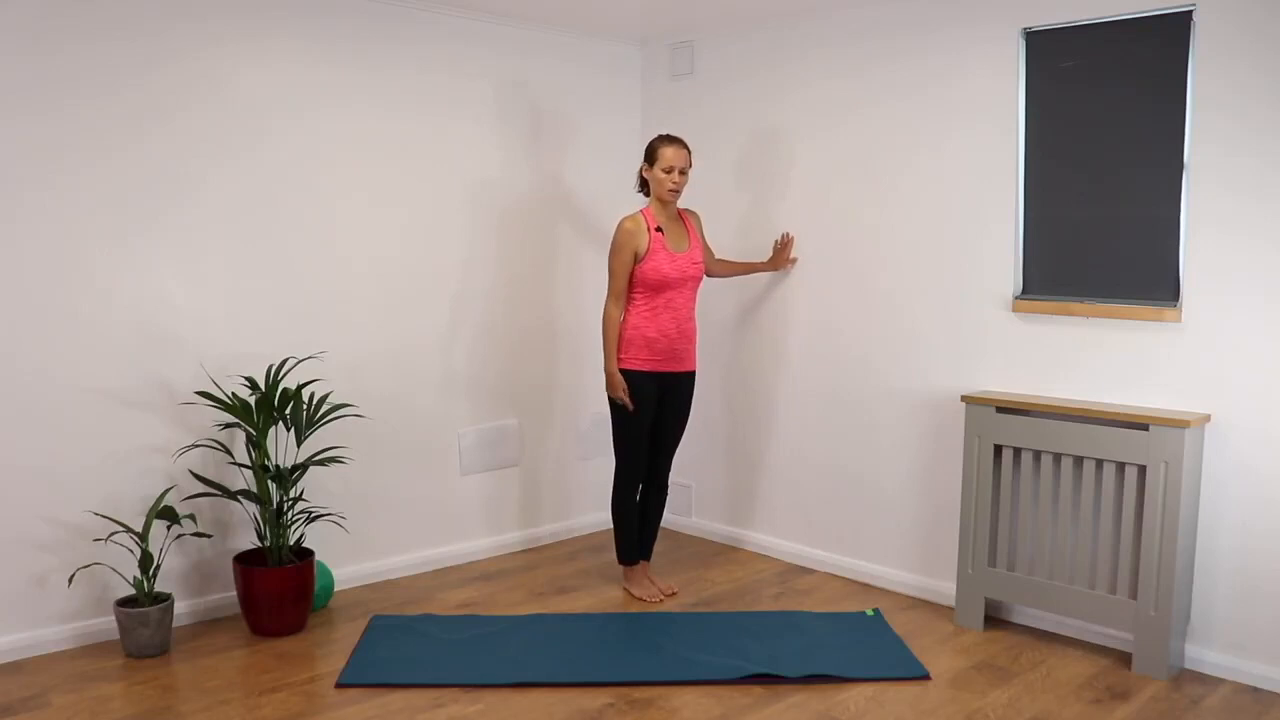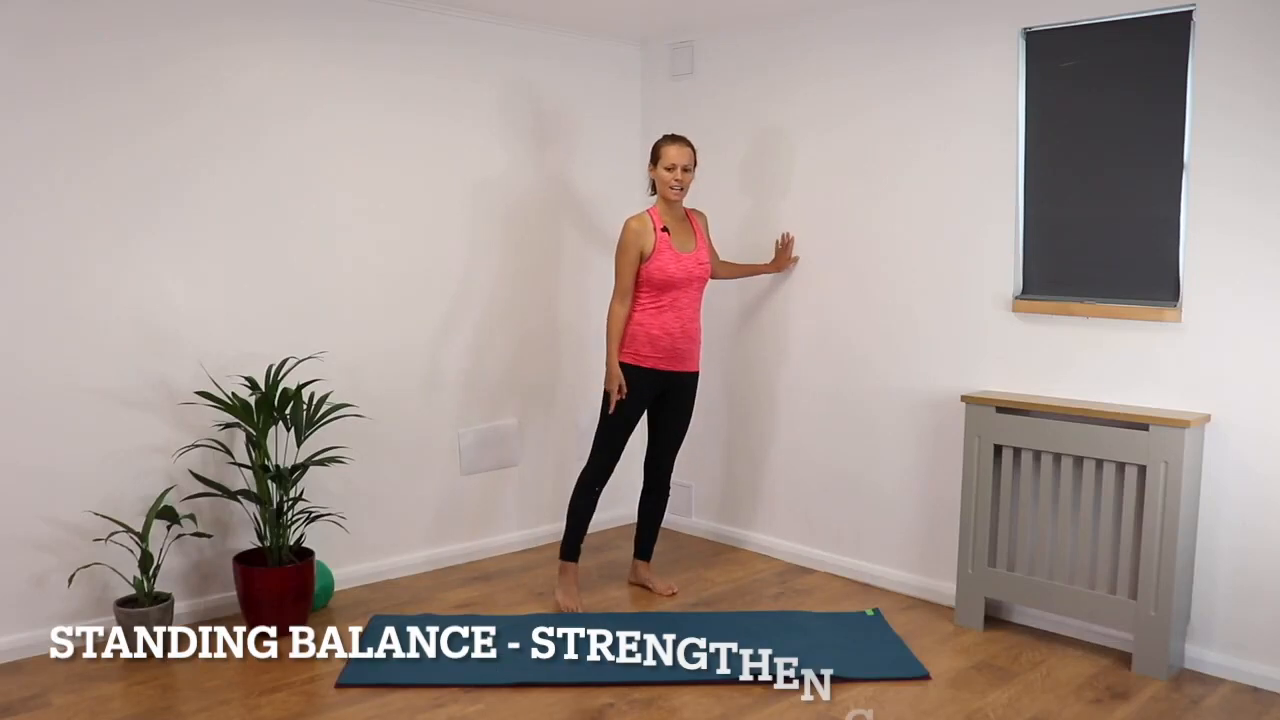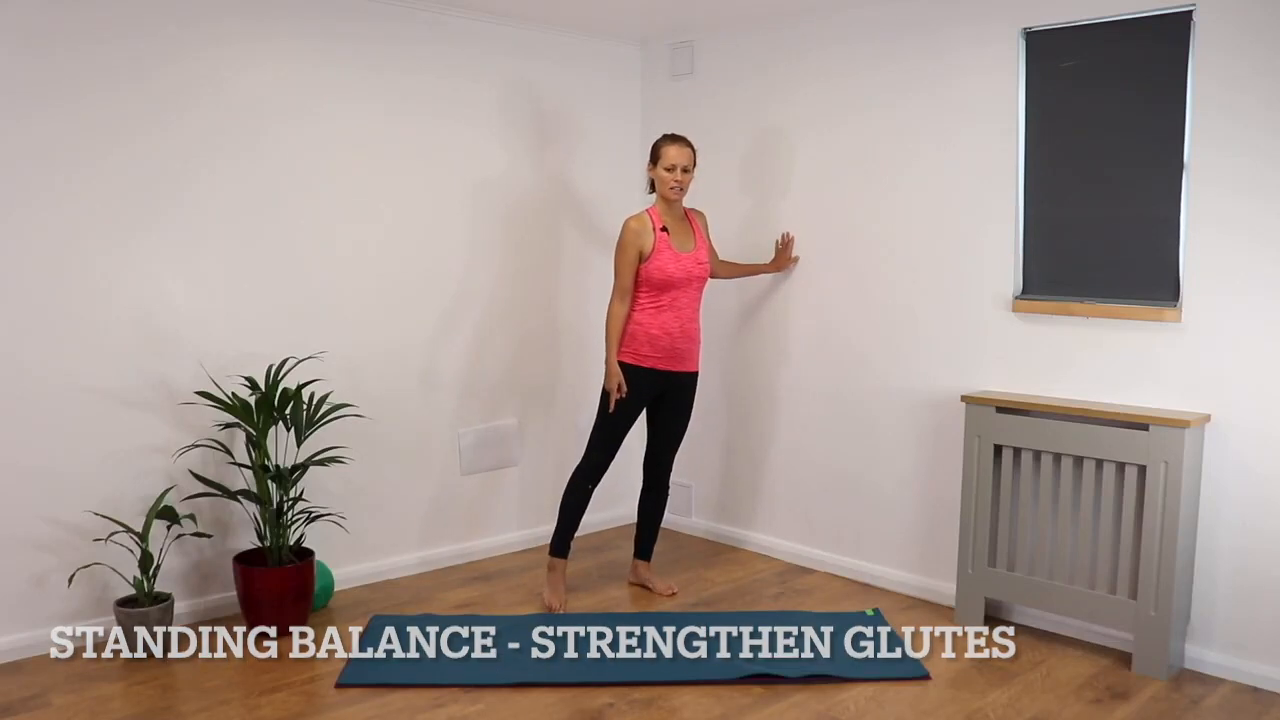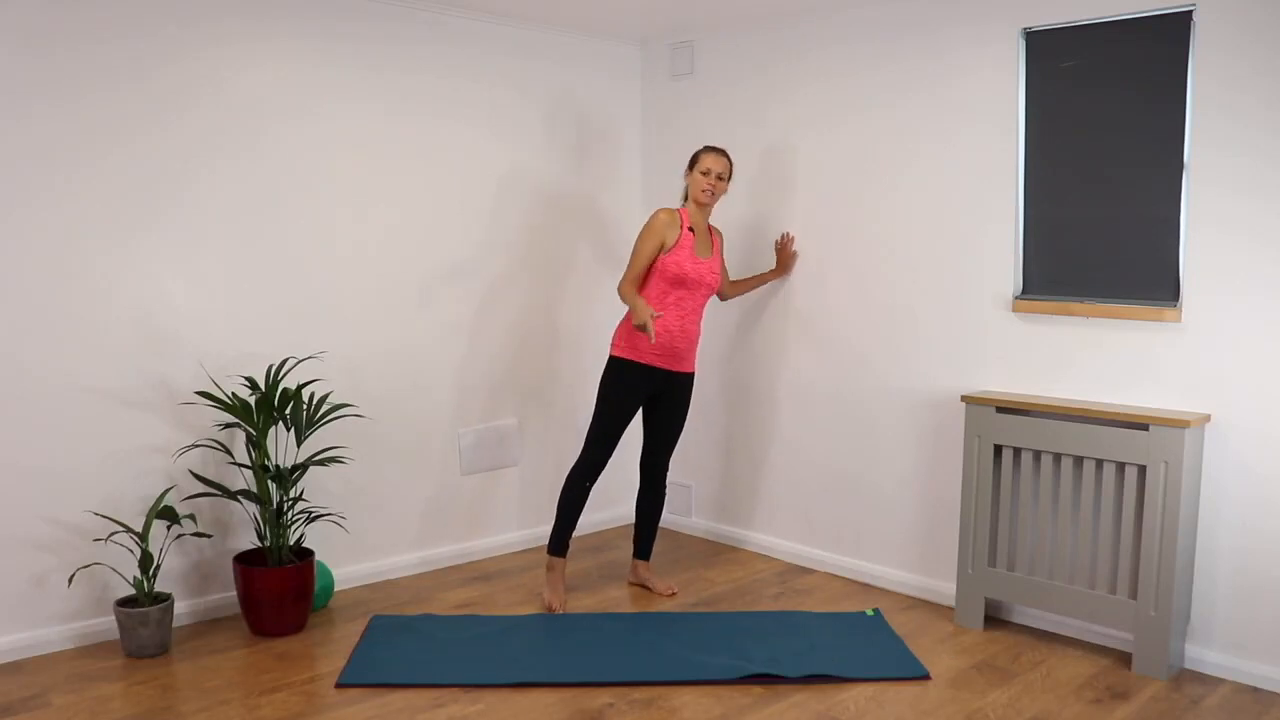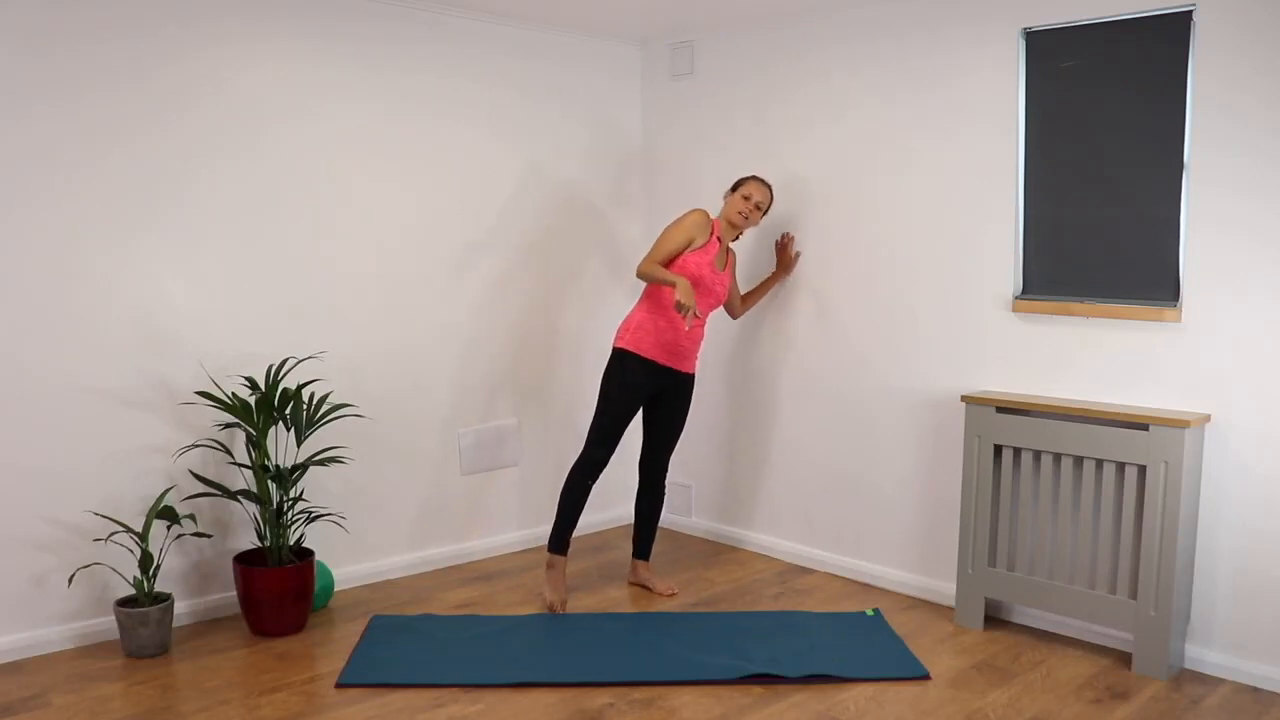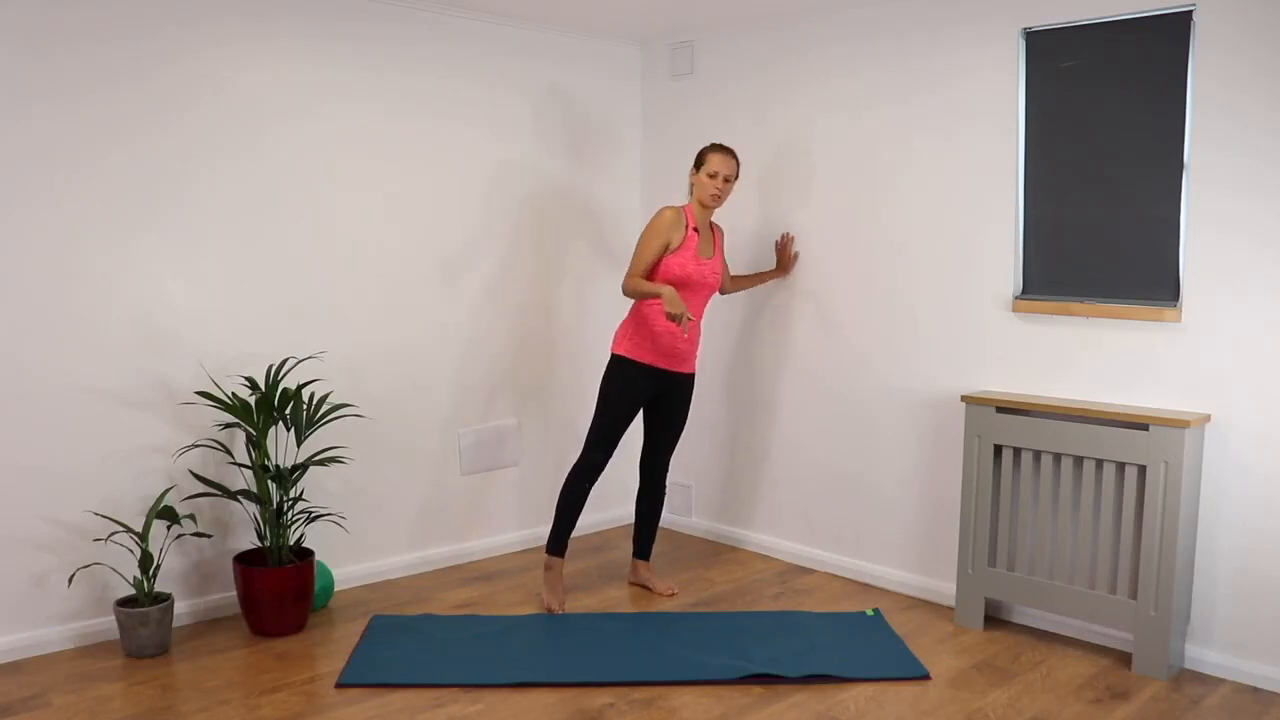
dt=0.7s
person 1, frame 1
left shoulder: (691, 222)
right shoulder: (631, 229)
left elbow: (711, 266)
right elbow: (615, 303)
left wrist: (768, 265)
right wrist: (611, 369)
left hip: (680, 368)
right hip: (637, 367)
left knee: (659, 471)
right knee: (630, 470)
left ankle: (644, 563)
right ankle: (630, 569)
person 1, frame 2
left shoulder: (698, 221)
right shoulder: (637, 228)
left elbow: (713, 268)
right elbow: (621, 301)
left wrist: (770, 267)
right wrist: (611, 364)
left hip: (683, 368)
right hip: (638, 363)
left knee: (661, 470)
right knee: (601, 464)
left ankle: (641, 566)
right ankle: (568, 569)
person 1, frame 3
left shoulder: (698, 221)
right shoulder: (637, 228)
left elbow: (713, 267)
right elbow: (620, 300)
left wrist: (770, 266)
right wrist: (611, 364)
left hip: (683, 368)
right hip: (637, 364)
left knee: (659, 469)
right knee: (595, 462)
left ankle: (641, 565)
right ankle: (556, 566)
person 1, frame 4
left shoulder: (717, 238)
right shoulder: (666, 221)
left elbow: (725, 291)
right elbow: (627, 283)
left wrist: (775, 273)
right wrist: (640, 306)
left hip: (679, 370)
right hip: (634, 359)
left knee: (656, 468)
right knee: (594, 458)
left ankle: (641, 566)
right ankle: (555, 565)
person 1, frame 5
left shoulder: (730, 257)
right shoulder: (697, 222)
left elbow: (737, 309)
right elbow: (644, 267)
left wrist: (779, 274)
right wrist: (680, 281)
left hip: (680, 370)
right hip: (637, 355)
left knee: (655, 468)
right knee: (595, 456)
left ankle: (640, 565)
right ankle: (555, 563)
person 1, frame 6
left shoulder: (716, 234)
right shoulder: (668, 220)
left elbow: (722, 284)
right elbow: (629, 283)
left wrist: (776, 272)
right wrist: (664, 290)
left hip: (681, 370)
right hip: (635, 359)
left knee: (656, 468)
right knee: (594, 458)
left ankle: (640, 565)
right ankle: (553, 565)
